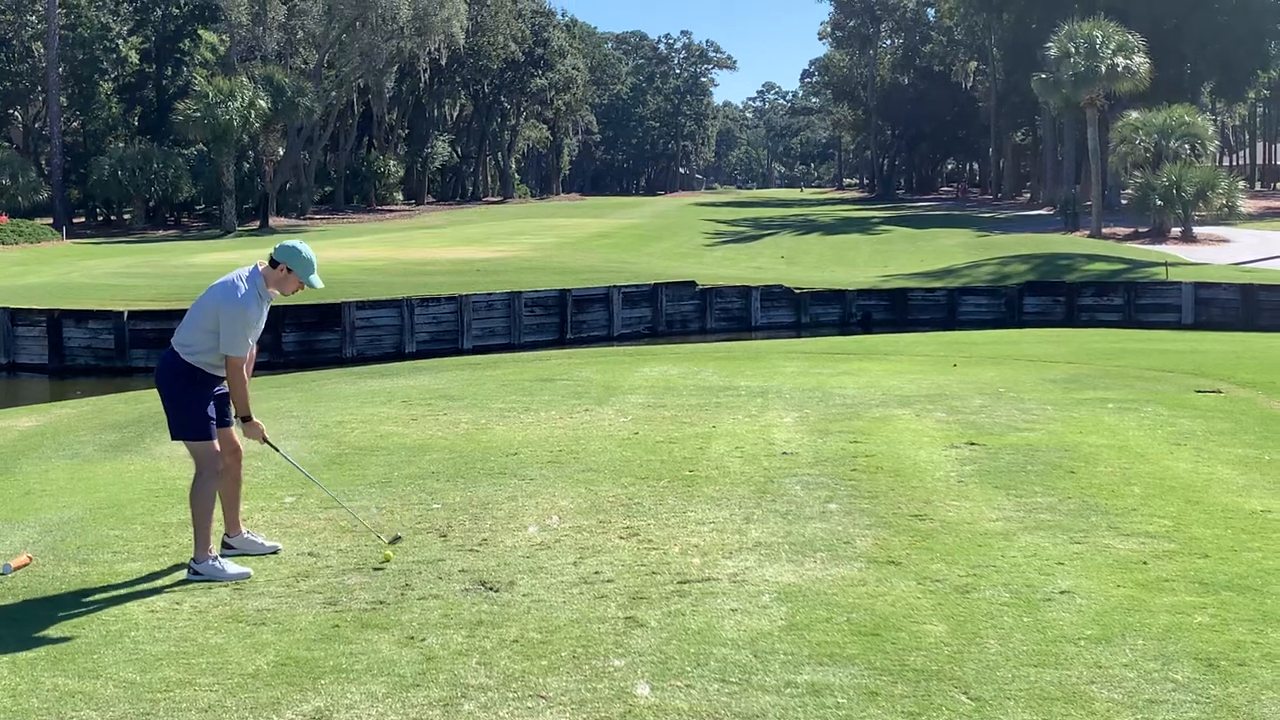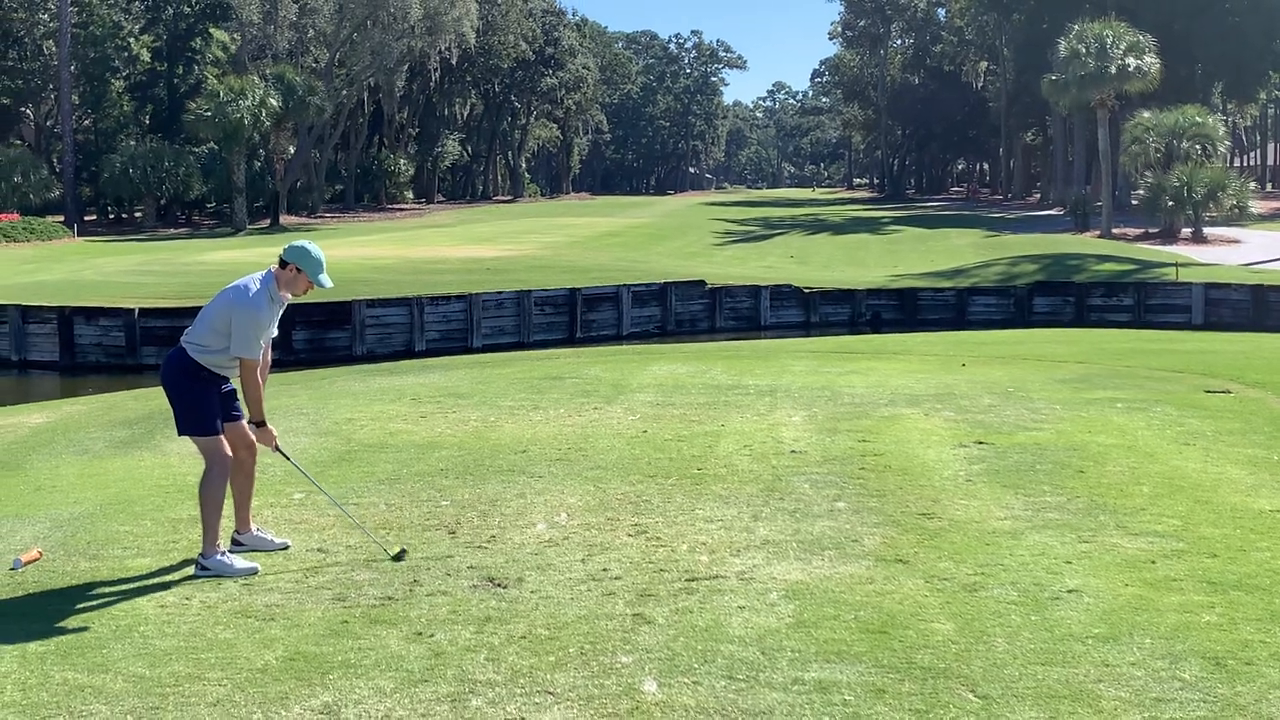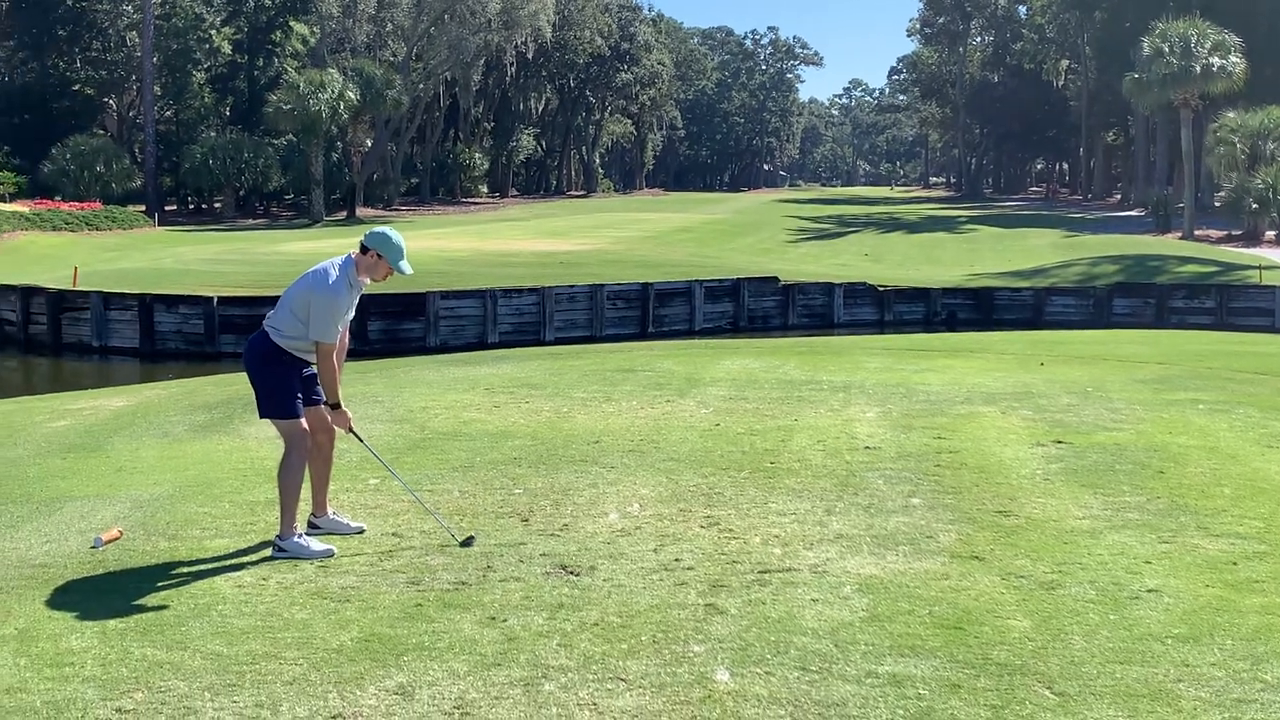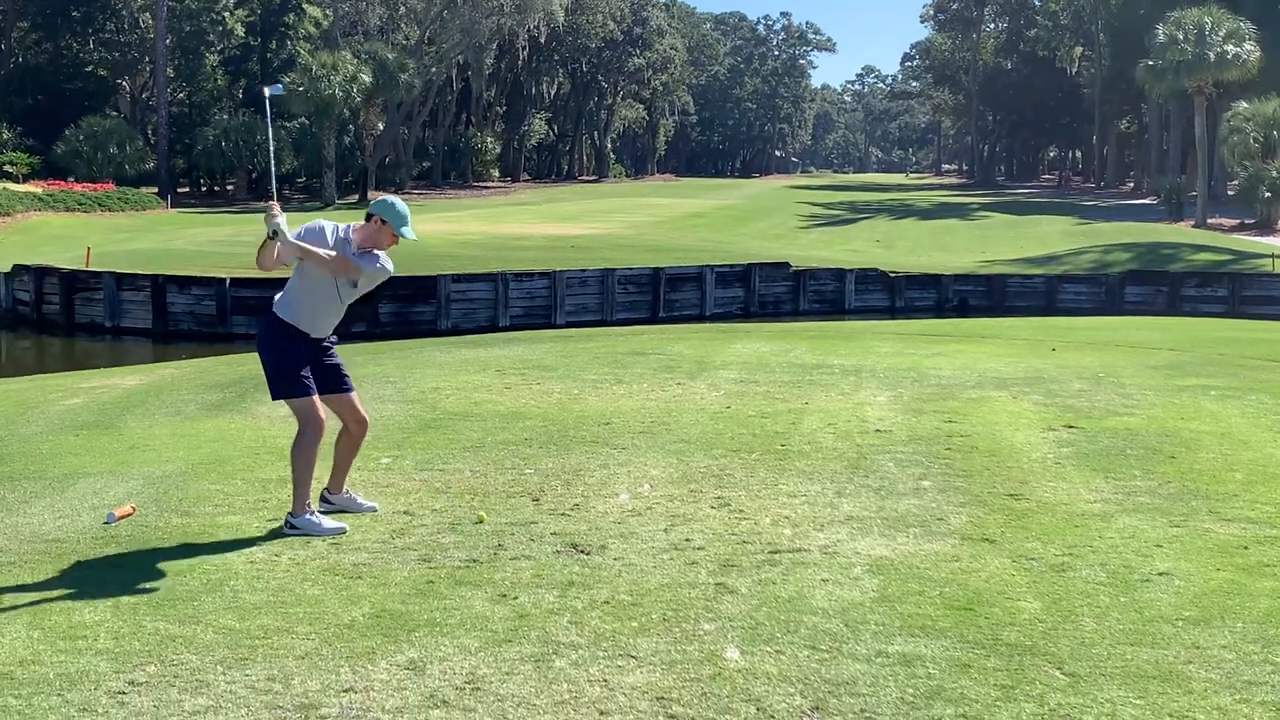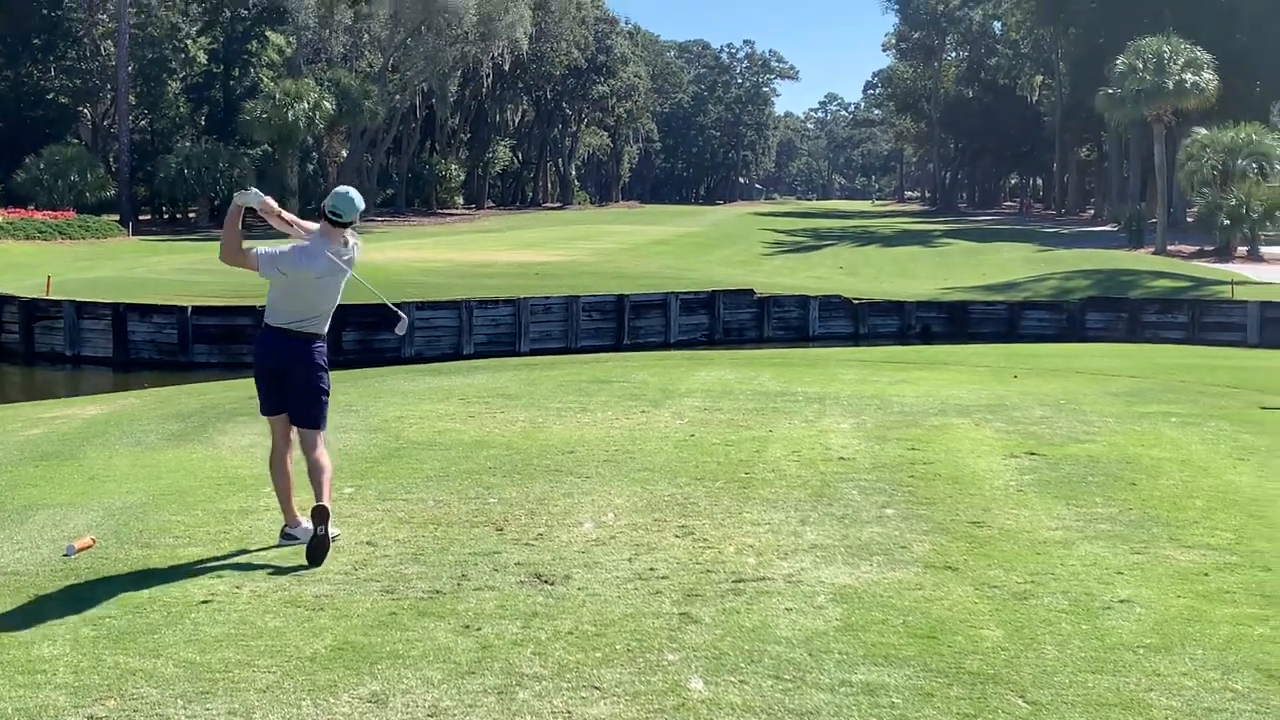
dt=1s
person 1, frame 1
left shoulder: (260, 287)
right shoulder: (242, 302)
left elbow: (249, 350)
right elbow: (235, 367)
left wrist: (241, 408)
right wrist: (247, 418)
left hip: (206, 374)
right hip: (183, 375)
left knee: (231, 454)
right knee: (211, 463)
left ankle: (234, 535)
right ankle: (202, 560)
person 1, frame 2
left shoulder: (275, 294)
right shoulder: (254, 303)
left elbow: (264, 355)
right elbow: (249, 372)
left wrist: (256, 416)
right wrist: (260, 423)
left hip: (212, 373)
right hip: (187, 373)
left knee: (246, 448)
right knee: (220, 460)
left ankle: (244, 532)
right ankle: (210, 555)
person 1, frame 3
left shoulder: (354, 278)
right shoulder: (332, 288)
left elbow: (341, 338)
right elbow: (326, 355)
left wrist: (335, 394)
right wrist: (336, 405)
left hip: (294, 357)
right hip: (270, 356)
left knee: (324, 433)
right knee: (299, 442)
left ankle: (321, 515)
right ankle: (287, 537)
person 1, frame 4
left shoulder: (380, 265)
right shoulder: (321, 231)
left elbow: (336, 264)
right elbow: (266, 263)
left wrist: (290, 241)
right wrist: (273, 235)
left hip: (319, 342)
right hip: (282, 334)
left knee: (357, 421)
right knee: (313, 421)
left ankle: (335, 492)
right ankle: (300, 514)
person 1, frame 5
left shoulder: (298, 259)
right shoulder: (350, 249)
left elbow: (230, 255)
right elbow: (305, 230)
left wrist: (238, 203)
right wrist: (273, 210)
left hip: (271, 345)
right hip: (308, 350)
left knee: (281, 440)
right knee: (313, 443)
left ankle: (292, 523)
right ankle: (322, 510)
